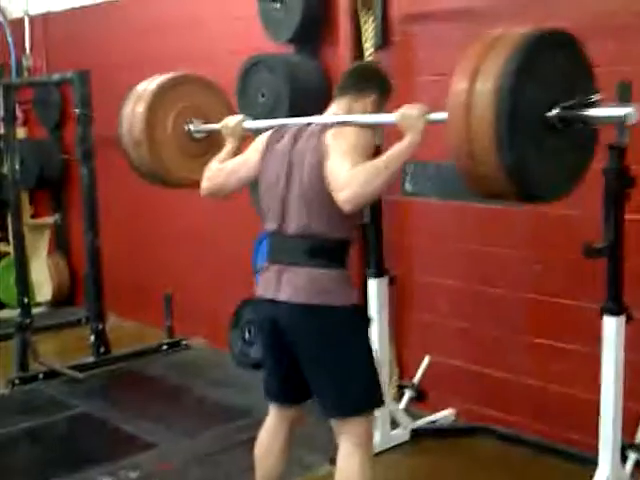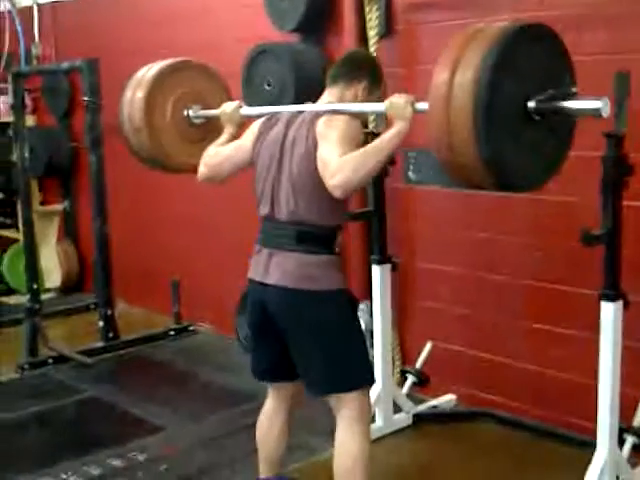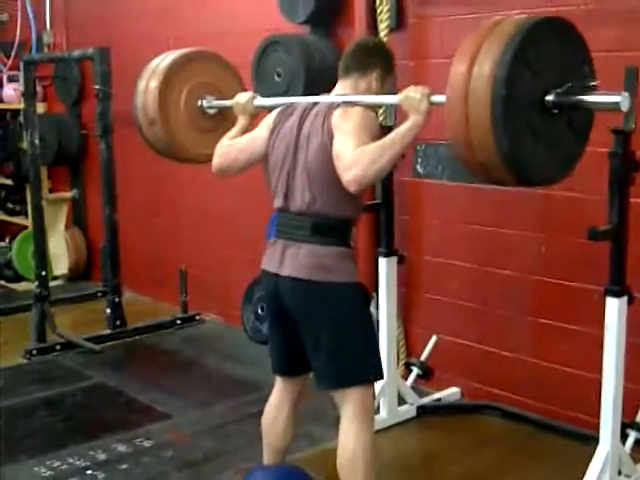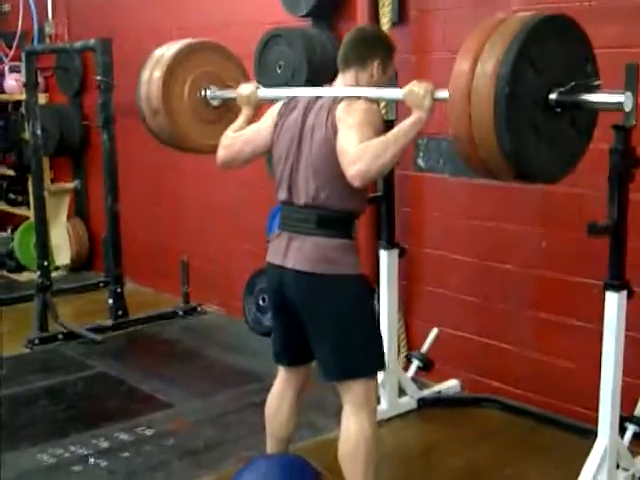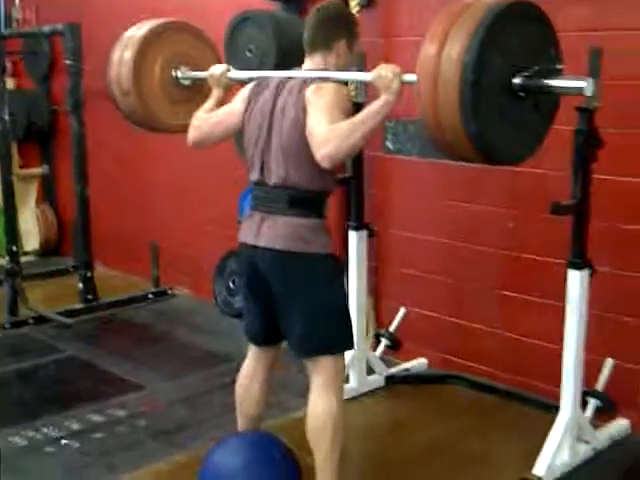
dt=0.3s
person 1, frame 1
left shoulder: (273, 137)
right shoulder: (348, 135)
left elbow: (211, 184)
right elbow: (349, 195)
left wrist: (230, 141)
right wrist: (409, 140)
left hip: (272, 292)
right hip: (322, 297)
left knee: (281, 411)
right knee: (354, 432)
person 1, frame 2
left shoulder: (268, 123)
right shoulder: (338, 122)
left elbow: (208, 170)
right elbow: (340, 180)
left wrist: (229, 127)
right wrist: (398, 128)
left hip: (264, 274)
right hip: (311, 279)
left knee: (280, 392)
right knee: (353, 408)
person 1, frame 3
left shoulder: (282, 114)
right shoulder: (353, 114)
left elbow: (221, 162)
right elbow: (355, 173)
left wrist: (243, 117)
right wrist: (413, 121)
left hip: (277, 266)
right hip: (324, 271)
left knee: (287, 384)
right knee: (356, 404)
person 1, frame 4
left shoulder: (287, 106)
right shoulder: (357, 109)
left elbow: (226, 154)
right elbow: (358, 169)
left wrist: (246, 108)
right wrist: (416, 117)
left hip: (282, 257)
right hip: (328, 264)
left knee: (290, 373)
right knee: (359, 396)
person 1, frame 5
left shoulder: (257, 87)
right shoulder: (326, 90)
left elbow: (197, 134)
right elbow: (328, 150)
left wrist: (216, 89)
right wrist: (385, 98)
left hip: (254, 236)
right hip: (299, 242)
left knee: (260, 352)
right knee: (326, 372)
